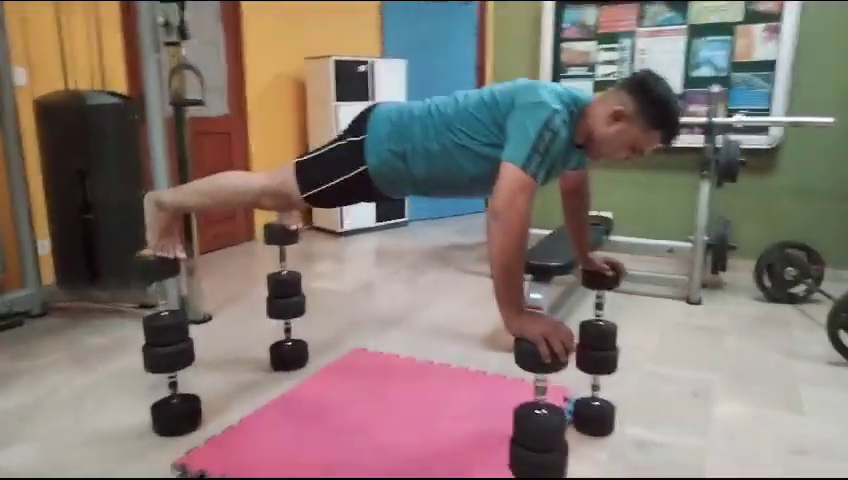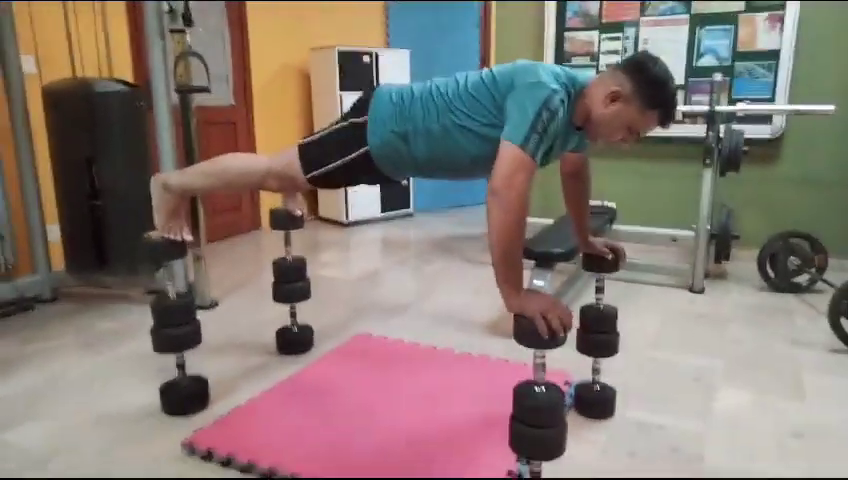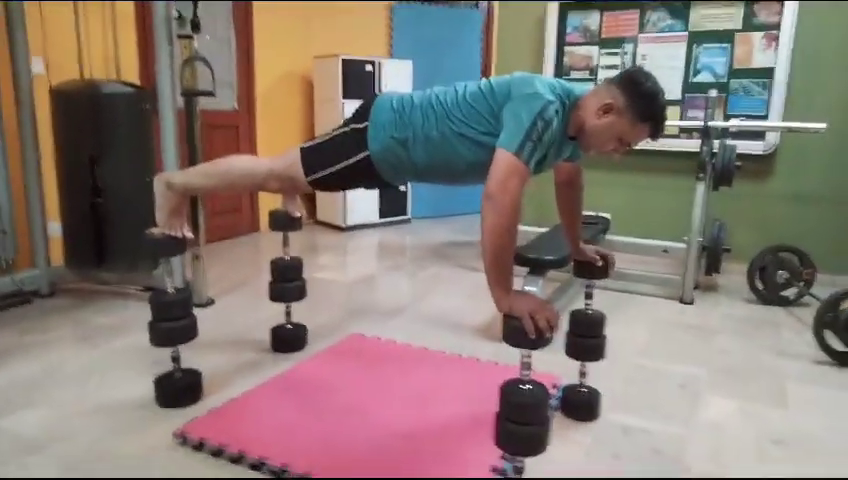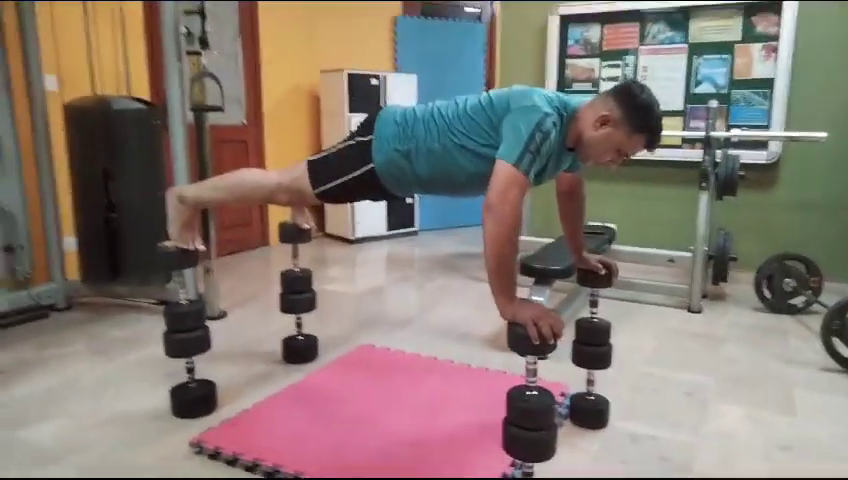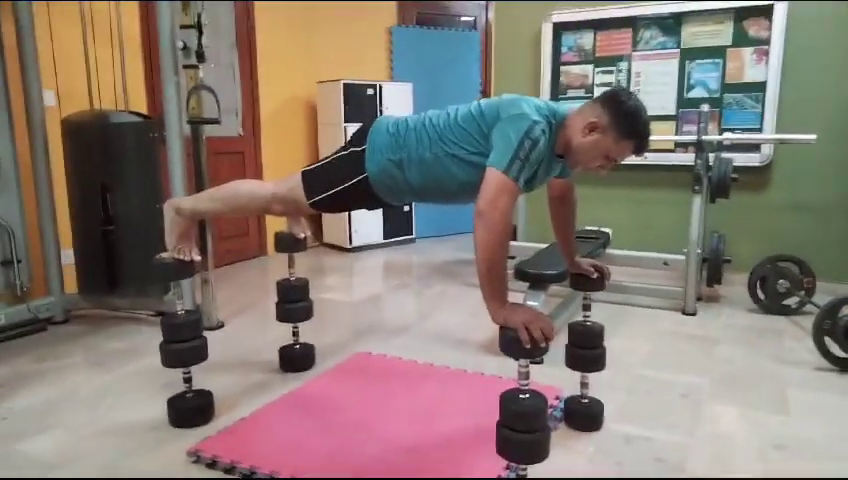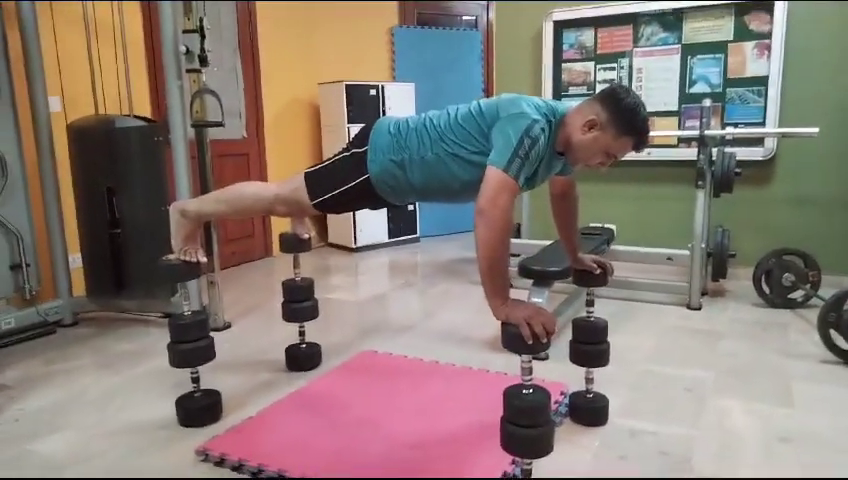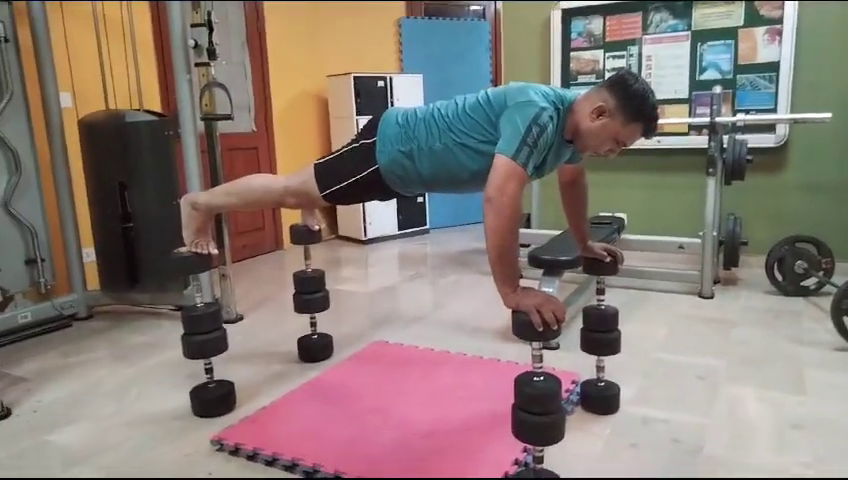
dt=0.2s
person 1, frame 1
left shoulder: (580, 121)
right shoulder: (547, 115)
left elbow: (574, 188)
right elbow: (507, 212)
left wrist: (584, 256)
right wrist: (515, 315)
left hip: (396, 156)
right hip: (384, 148)
right knee: (273, 189)
right ankle: (166, 202)
person 1, frame 2
left shoulder: (580, 104)
right shoulder: (547, 95)
left elbow: (574, 170)
right elbow: (506, 190)
left wrist: (586, 239)
right wrist: (514, 294)
left hip: (397, 138)
right hip: (385, 129)
right knee: (276, 170)
right ankle: (172, 184)
person 1, frame 3
left shoulder: (575, 116)
right shoulder: (542, 107)
left elbow: (568, 179)
right elbow: (500, 196)
left wrist: (576, 247)
right wrist: (504, 294)
left hip: (396, 146)
right hip: (385, 136)
right knee: (279, 171)
right ankle: (175, 183)
person 1, frame 4
left shoulder: (574, 128)
right shoulder: (541, 118)
left elbow: (570, 189)
right elbow: (500, 205)
left wrist: (580, 256)
right wrist: (508, 301)
left hip: (400, 159)
right hip: (390, 149)
right knee: (286, 185)
right ankle: (187, 197)
person 1, frame 5
left shoulder: (564, 135)
right shoulder: (531, 127)
left elbow: (561, 194)
right elbow: (491, 212)
left wrist: (572, 259)
right wrist: (500, 307)
left hip: (394, 167)
right hip: (381, 159)
right knee: (283, 194)
right ankle: (183, 208)
person 1, frame 6
left shoulder: (564, 134)
right shoulder: (530, 125)
left elbow: (563, 191)
right elbow: (491, 210)
left wrist: (575, 255)
right wrist: (502, 303)
left hip: (398, 167)
right hip: (384, 159)
right knee: (284, 197)
right ankle: (189, 210)
person 1, frame 7
left shoulder: (573, 121)
right shoulder: (538, 114)
left elbow: (571, 180)
right elbow: (499, 198)
left wrist: (585, 244)
right wrist: (511, 291)
left hip: (405, 159)
right hip: (393, 150)
right knee: (294, 189)
right ankle: (201, 203)
